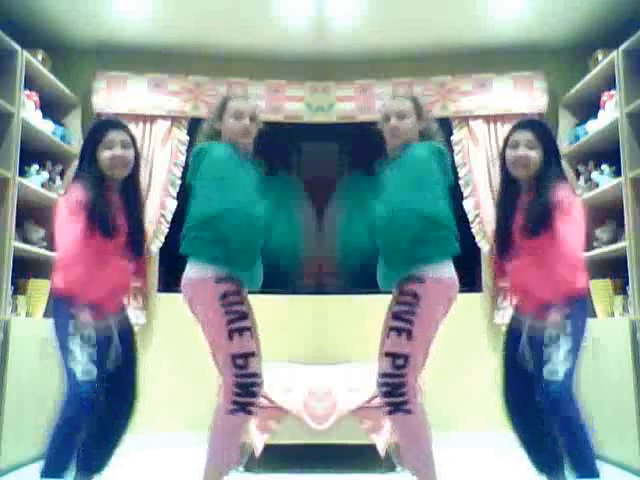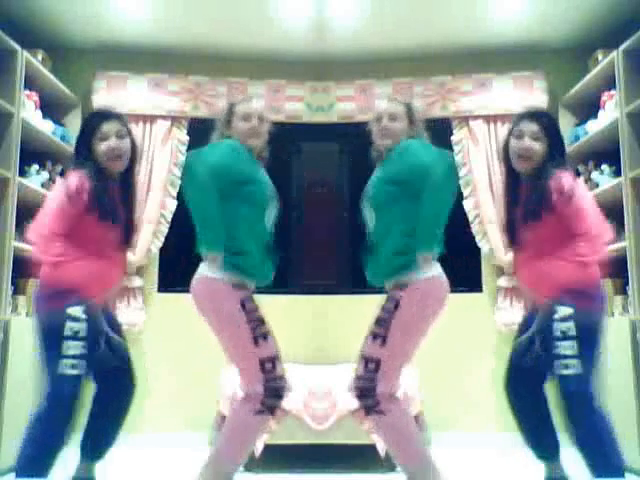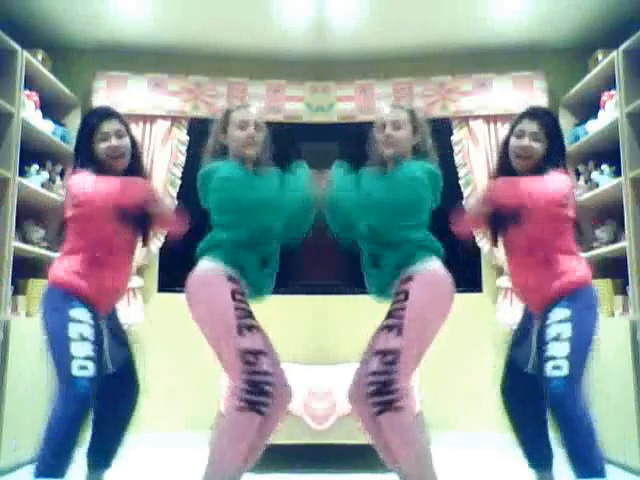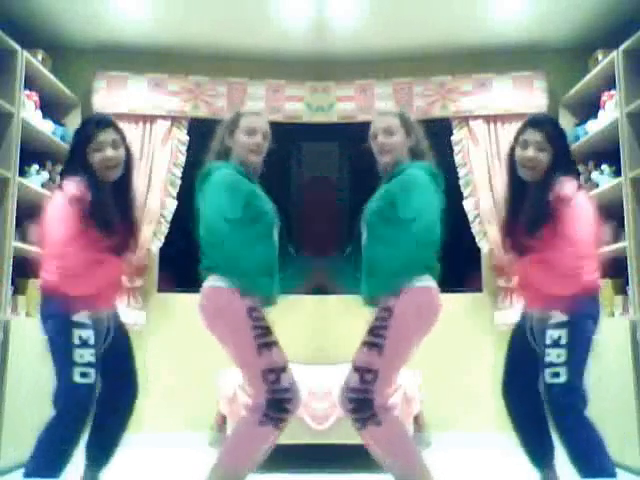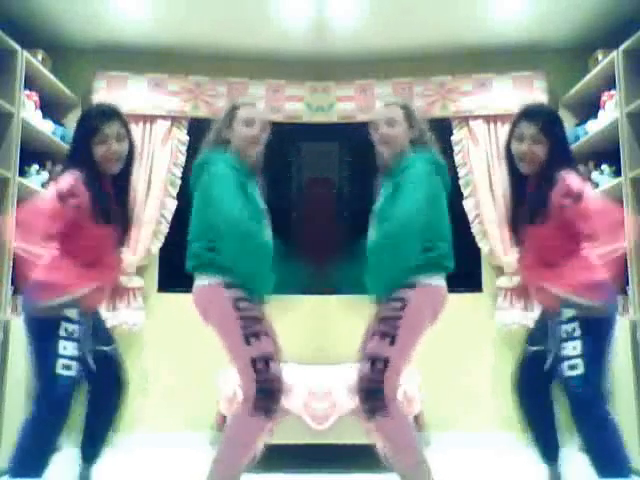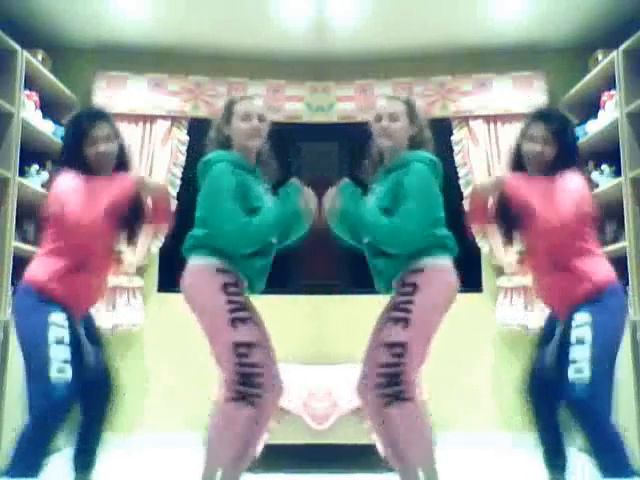
dt=0.7s
person 1, frame 1
left shoulder: (420, 158)
right shoulder: (399, 168)
left elbow: (418, 210)
right elbow: (388, 217)
left hip: (427, 279)
right hip: (410, 282)
left knee: (396, 384)
right knee: (396, 385)
person 1, frame 2
left shoulder: (410, 155)
right shoulder: (389, 168)
left elbow: (440, 166)
left wrist: (425, 242)
right wrist: (379, 264)
left hip: (415, 284)
right hip: (406, 284)
left knee: (371, 389)
right knee: (378, 387)
person 1, frame 3
left shoulder: (413, 177)
right shoulder: (379, 178)
left elbow: (362, 211)
right elbow: (348, 229)
left wrist: (338, 178)
right wrist: (334, 189)
left hip: (423, 282)
right hip: (402, 288)
left knee: (384, 385)
right knee: (363, 392)
person 1, frame 4
left shoulder: (413, 179)
right shoulder: (393, 185)
left elbow: (423, 230)
left wrist: (384, 281)
left hip: (409, 296)
right hip: (398, 299)
left knee: (365, 400)
right knee: (356, 397)
person 1, frame 5
left shoulder: (417, 171)
right shoulder: (392, 177)
left elbow: (404, 228)
left wrist: (364, 276)
left hip: (413, 288)
right hip: (396, 292)
left knee: (375, 391)
right knee: (372, 392)
person 1, frame 6
left shoulder: (415, 171)
right shoulder: (382, 175)
left elbow: (402, 234)
right elbow: (365, 234)
left wrist: (349, 207)
right wrist: (339, 211)
left hip: (427, 276)
right hip: (406, 282)
left knee: (395, 379)
right knee: (371, 385)
person 2, frame 1
left shoulder: (238, 165)
right shoulder: (218, 160)
left elbow: (251, 215)
right elbow: (236, 211)
left hip: (228, 281)
right hip: (213, 279)
left knee: (243, 385)
right knee: (242, 385)
person 2, frame 2
left shoulder: (251, 168)
right shoulder: (229, 154)
right elbow: (199, 166)
left wrist: (262, 263)
right wrist: (213, 242)
left hip: (234, 284)
right hip: (224, 283)
left knee: (261, 387)
right knee: (268, 388)
person 2, frame 3
left shoulder: (259, 178)
right shoulder: (226, 177)
left elbow: (293, 228)
right elbow: (279, 211)
left wrist: (303, 188)
right wrist: (300, 177)
left hip: (235, 289)
right hip: (216, 282)
left knee: (276, 392)
right knee: (256, 386)
person 2, frame 4
left shoulder: (247, 186)
right shoulder: (225, 179)
right elbow: (216, 230)
right wrist: (253, 279)
left hip: (241, 299)
right hip: (230, 296)
left knee: (282, 398)
right knee: (275, 400)
person 2, frame 5
left shoulder: (248, 178)
right shoulder: (222, 171)
right elbow: (234, 228)
right wrist: (274, 278)
left hip: (244, 292)
right hip: (227, 289)
left knee: (266, 391)
right knee: (264, 391)
person 2, frame 6
left shoulder: (256, 176)
right shoulder: (223, 172)
left elbow: (275, 234)
right elbow: (237, 235)
left wrist: (301, 211)
right wrist: (289, 207)
left hip: (233, 282)
right hip: (212, 276)
left knee: (268, 385)
right knee: (245, 380)
person 3, frame 1
left shoulder: (127, 200)
right shoulder: (80, 195)
right elbow: (71, 253)
left wrist: (144, 291)
right wrist: (87, 311)
left hip: (112, 312)
right hip: (78, 305)
left knee: (122, 398)
right knee: (84, 393)
person 3, frame 2
left shoulder: (120, 190)
right shoulder: (77, 183)
right elbow: (42, 236)
right wrist: (78, 279)
left hip: (95, 303)
right hip: (65, 300)
left knee: (119, 385)
right knee: (63, 394)
person 3, frame 3
left shoulder: (130, 189)
right shoulder: (84, 179)
left elbow: (173, 224)
right elbow: (98, 196)
left wrist: (159, 209)
right wrist: (143, 189)
left hip: (104, 307)
right hip: (70, 300)
left knee: (123, 391)
right knee: (78, 392)
person 3, frame 4
left shoulder: (119, 196)
right shoulder: (74, 192)
right elbow: (60, 252)
left hip: (103, 310)
right hip: (70, 307)
left knee: (123, 392)
right knee: (76, 402)
person 3, frame 5
left shoulder: (116, 189)
right shoulder: (73, 186)
right elbow: (31, 237)
left wrist: (108, 284)
right wrist: (66, 287)
left hip: (85, 306)
right hip: (54, 304)
left knee: (110, 386)
right knee: (56, 394)
person 3, frame 6
left shoulder: (108, 187)
right shoulder: (70, 183)
left elbow: (161, 218)
right elbow: (85, 218)
left wrist: (154, 194)
right wrist: (130, 184)
left hip: (75, 308)
right hip: (43, 301)
left knee: (98, 391)
right knee: (54, 397)
person 4, frame 1
left shoulder: (558, 195)
right shoulder: (512, 201)
left elbow: (569, 253)
right elbow: (502, 256)
left wrist: (549, 314)
right wrist: (496, 289)
left hip: (561, 305)
right hip: (526, 311)
left knee: (556, 394)
right knee: (518, 398)
person 4, frame 2
left shoulder: (562, 183)
right shoulder: (519, 190)
left elbow: (596, 236)
left wrist: (560, 279)
left hip: (573, 300)
right hip: (543, 303)
left knee: (576, 394)
right knee: (520, 385)
person 4, frame 3
left shoulder: (554, 180)
right shoulder: (509, 189)
left elbow: (539, 196)
right elbow: (467, 225)
left wrist: (494, 190)
right wrist: (475, 211)
left hip: (569, 300)
right hip: (535, 306)
left knee: (561, 391)
right knee: (517, 391)
person 4, frame 4
left shoulder: (565, 192)
right shoulder: (520, 197)
left elbow: (578, 254)
right wrist: (502, 265)
left hip: (569, 308)
right hip: (536, 310)
left knee: (563, 401)
right knee: (516, 392)
person 4, frame 5
left shoulder: (566, 186)
right shoulder: (524, 189)
left elbow: (608, 235)
left wrist: (572, 286)
right wrist: (531, 284)
left hip: (585, 304)
right hip: (554, 306)
left knee: (583, 394)
right knee: (529, 385)
person 4, frame 6
left shoulder: (569, 183)
right shoulder: (529, 187)
left elbow: (554, 216)
right elbow: (479, 218)
left wrist: (508, 184)
right wrist: (484, 194)
left hip: (596, 301)
right hip: (564, 308)
left knee: (585, 396)
right knee: (542, 391)
